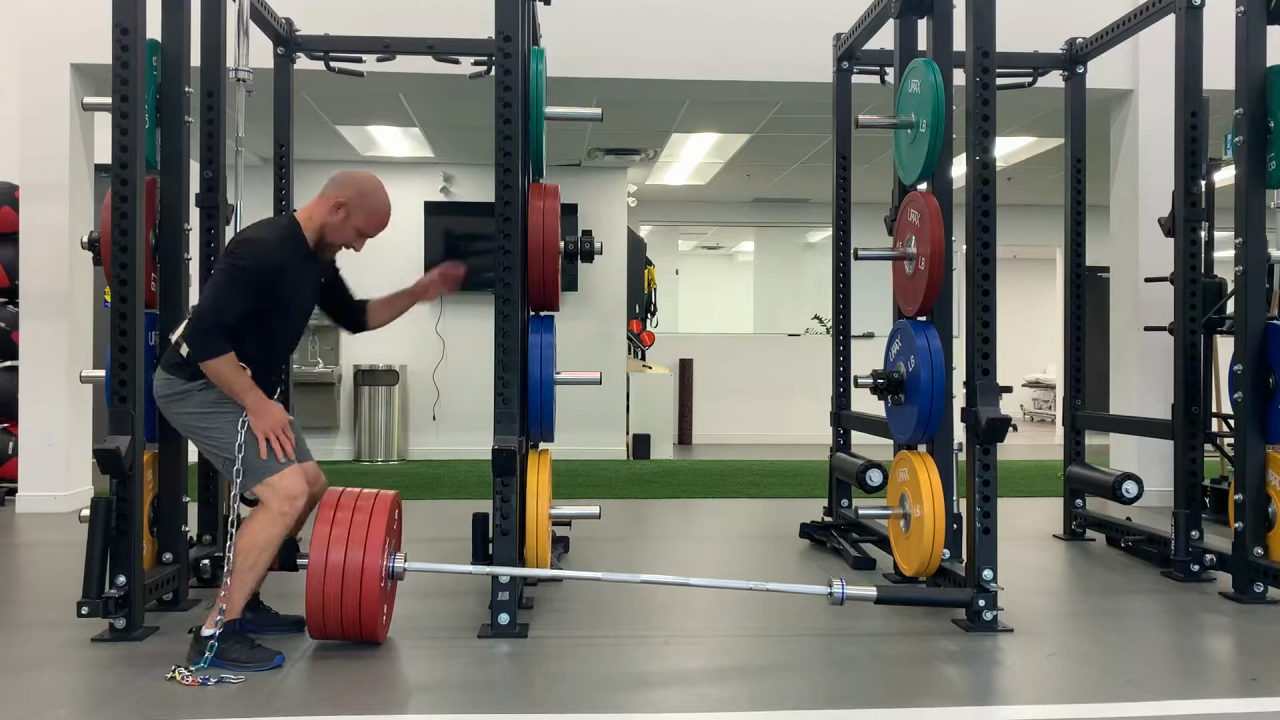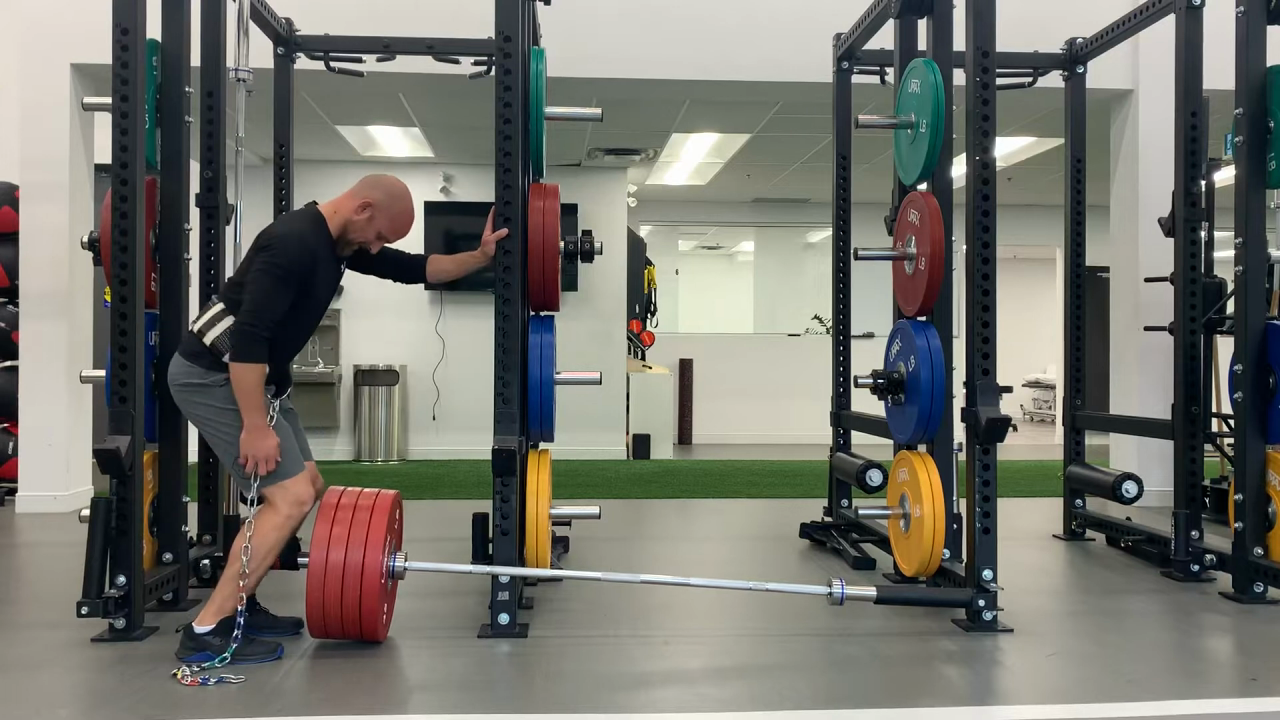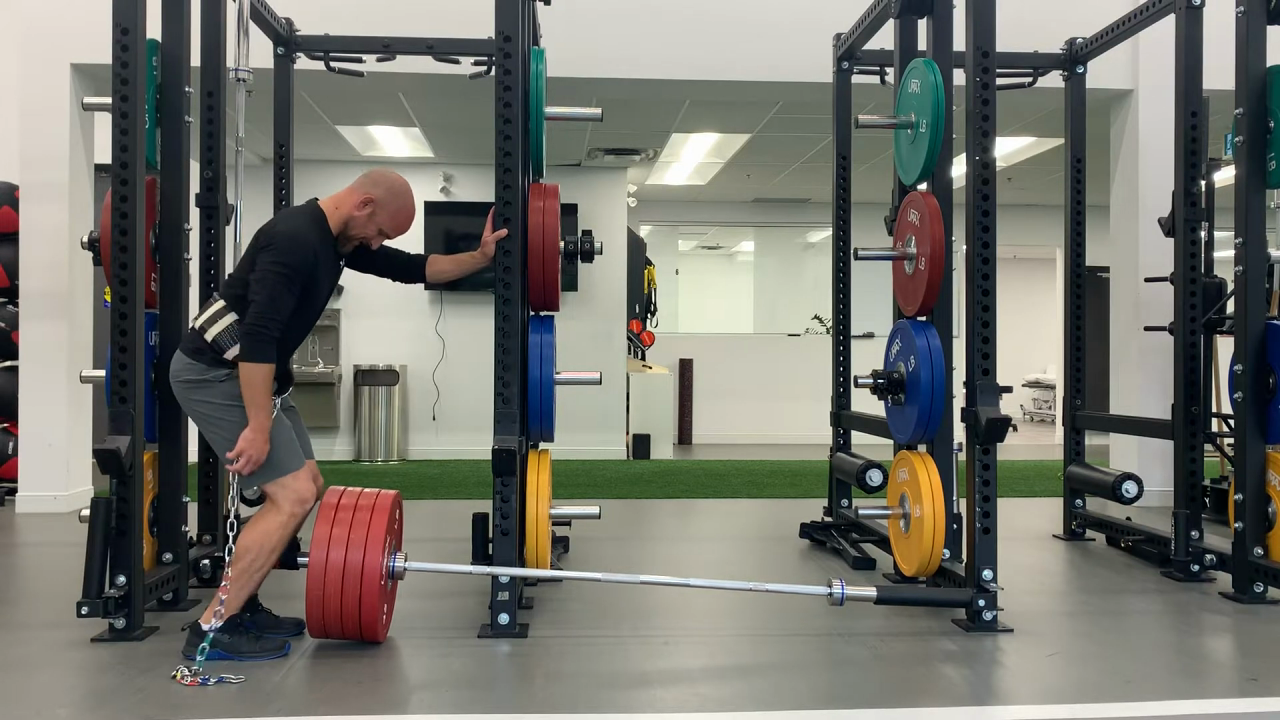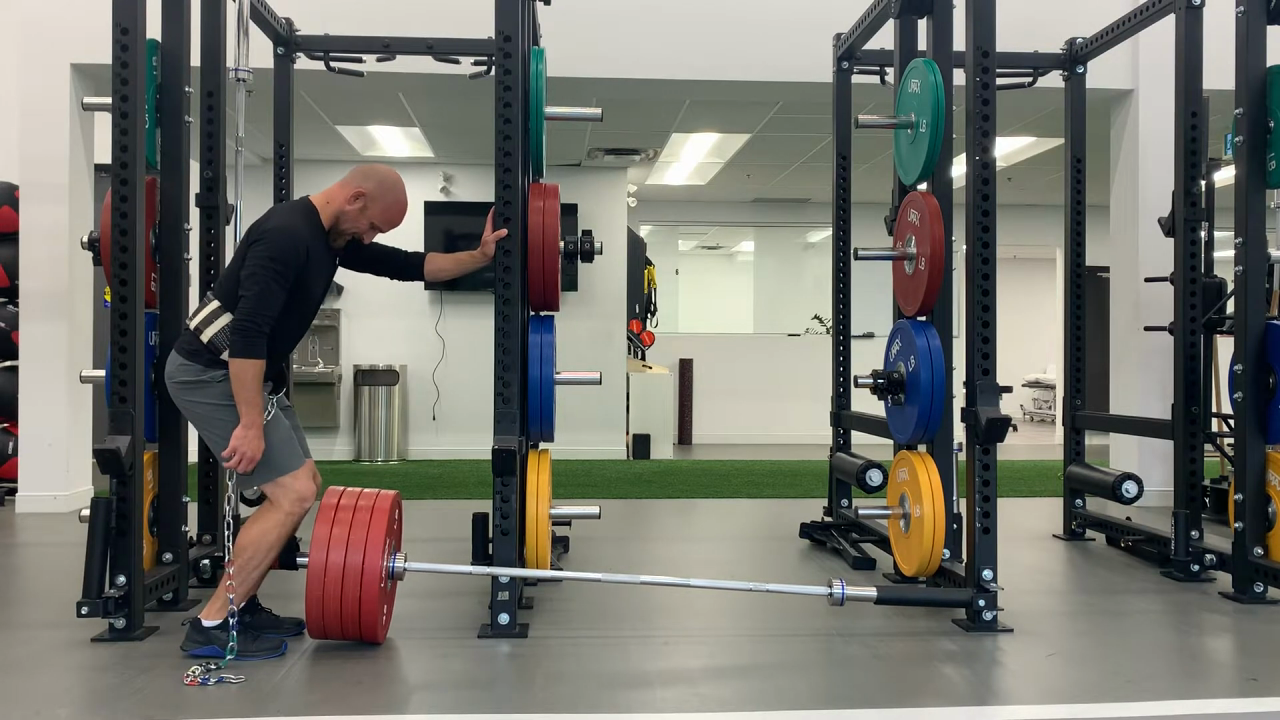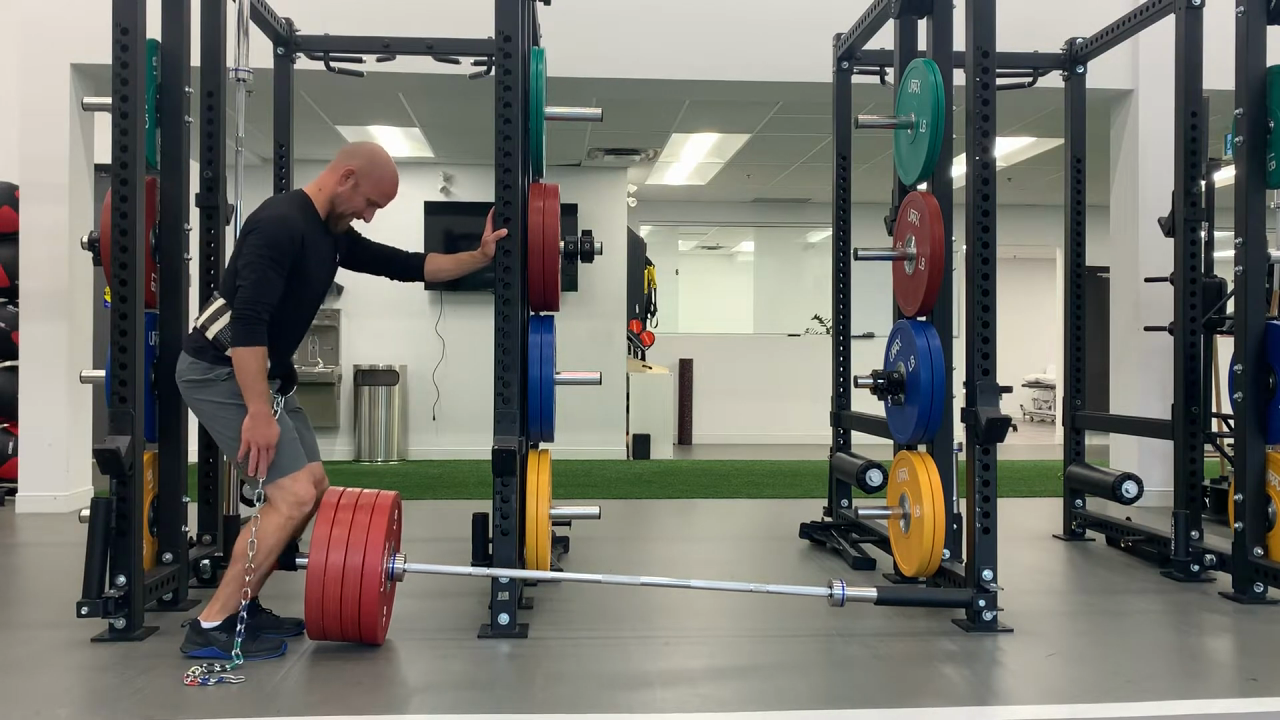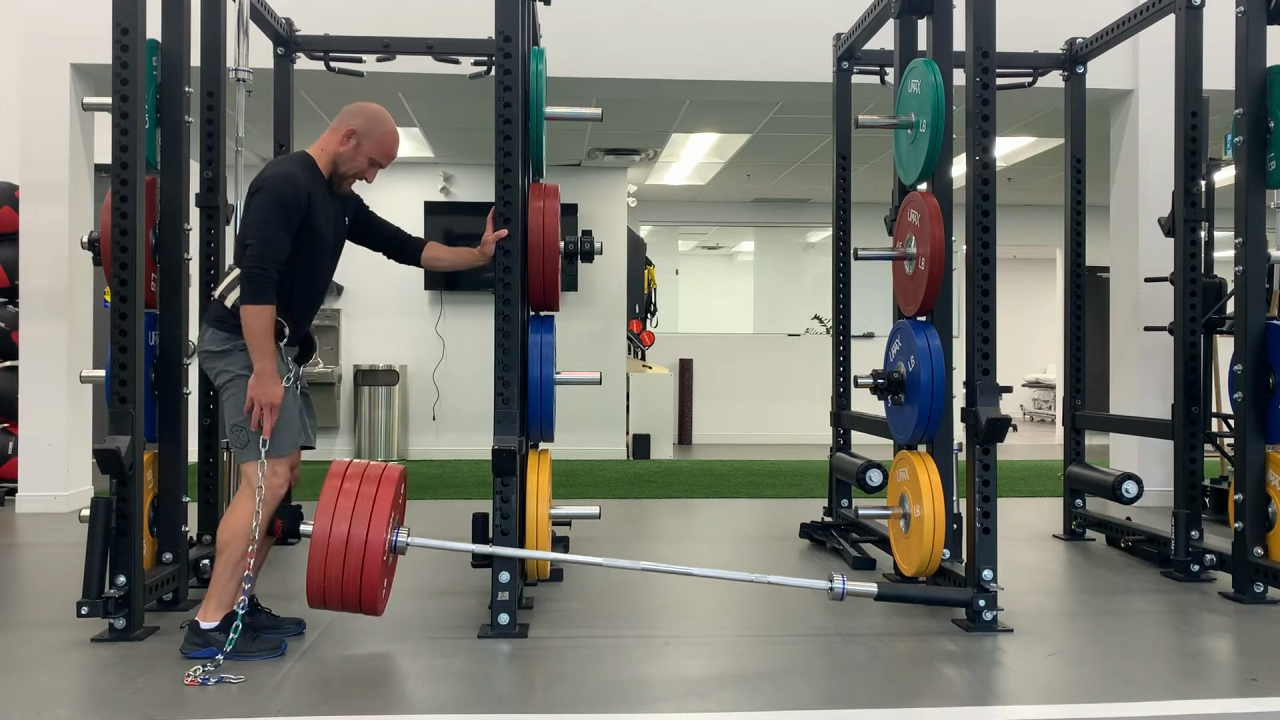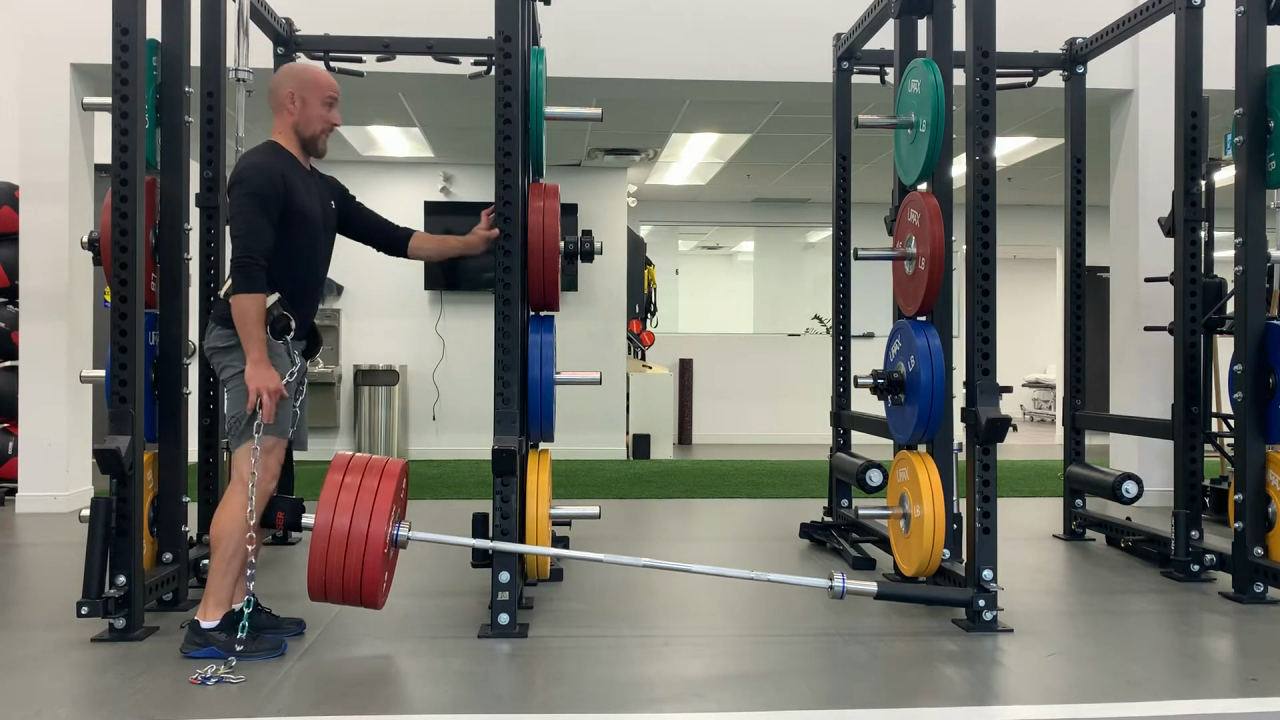
dt=0.7s
person 1, frame 1
left shoulder: (317, 259)
right shoulder: (265, 248)
left elbow: (353, 317)
right elbow: (202, 335)
left wrist: (417, 294)
right wrist: (257, 406)
left hip: (245, 387)
right hip: (197, 384)
left knee: (308, 486)
right knee: (285, 493)
left ankle: (241, 603)
right ankle: (214, 634)
person 1, frame 2
left shoulder: (337, 242)
right shoulder: (295, 241)
left elbow: (411, 269)
right elbow: (248, 335)
left wrist: (480, 257)
right wrist: (256, 426)
left hip: (251, 376)
right hip: (213, 375)
left knee: (306, 487)
right knee: (291, 497)
left ankle: (239, 605)
right ankle: (207, 630)
person 1, frame 3
left shoulder: (338, 241)
right shoulder: (295, 237)
left elbow: (411, 269)
right elbow: (257, 334)
left wrist: (480, 257)
right wrist: (259, 428)
left hip: (250, 373)
right hip: (215, 371)
left knee: (307, 489)
right knee: (294, 495)
left ankle: (241, 605)
right ankle: (213, 627)
person 1, frame 4
left shoulder: (329, 238)
right shoulder: (287, 233)
left elbow: (405, 266)
right elbow: (247, 331)
left wrist: (479, 257)
right wrist: (250, 425)
left hip: (246, 371)
right hip: (211, 372)
left knee: (305, 487)
right knee: (293, 494)
left ankle: (239, 607)
right ankle: (211, 625)
person 1, frame 5
left shoulder: (331, 234)
right shoulder: (281, 223)
left elbow: (403, 265)
right elbow: (247, 320)
left wrist: (478, 257)
right wrist: (260, 413)
left hip: (261, 372)
right hip: (219, 370)
left knee: (312, 491)
right knee: (293, 497)
left ankle: (238, 607)
right ankle: (211, 626)
person 1, frame 6
left shoulder: (339, 200)
right shoulder: (286, 182)
left elbow: (404, 247)
right elbow: (257, 280)
left wrist: (477, 256)
right wrist: (264, 372)
left hip: (277, 345)
right hip: (243, 344)
left knee: (282, 477)
right knee: (267, 480)
left ankle: (237, 605)
right ankle: (209, 627)
person 1, frame 7
left shoulder: (322, 187)
right shoulder: (262, 171)
left elbow: (392, 239)
right elbow: (246, 272)
left wrist: (466, 244)
right wrist: (258, 362)
left hip: (284, 341)
right hip: (253, 341)
left knee: (263, 476)
right knee: (254, 476)
left ankle: (236, 605)
right ankle: (208, 625)
